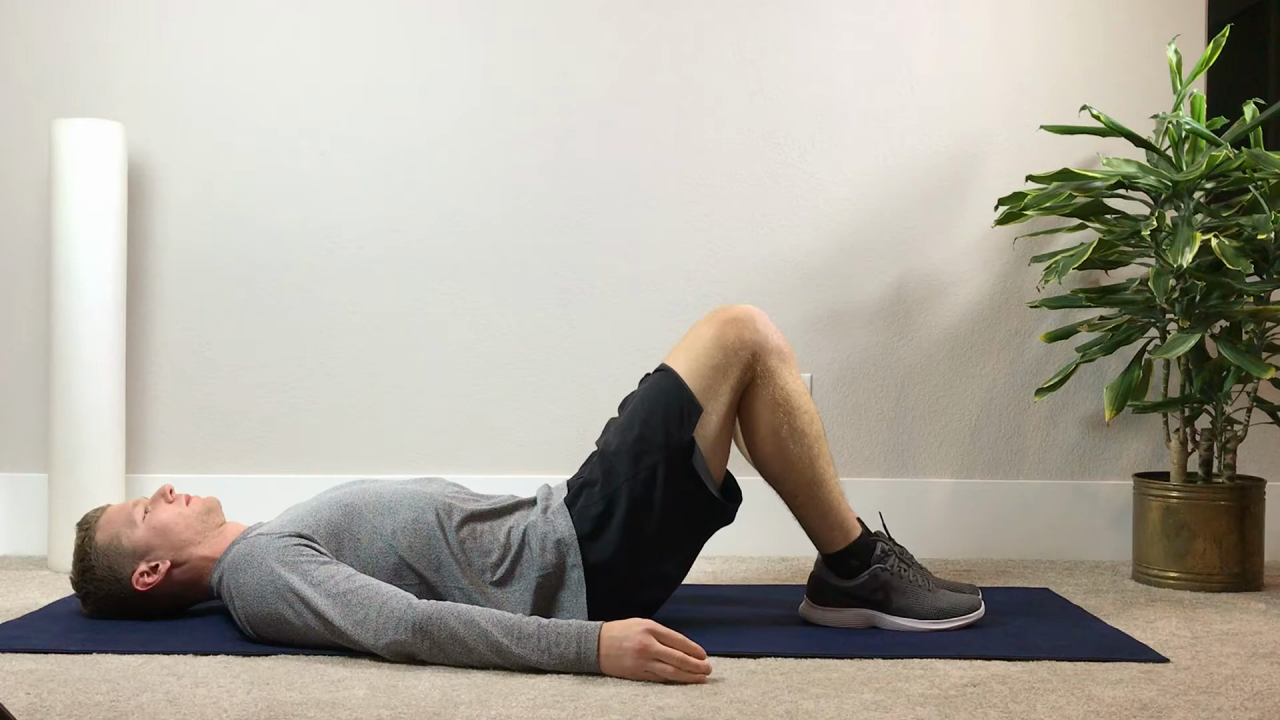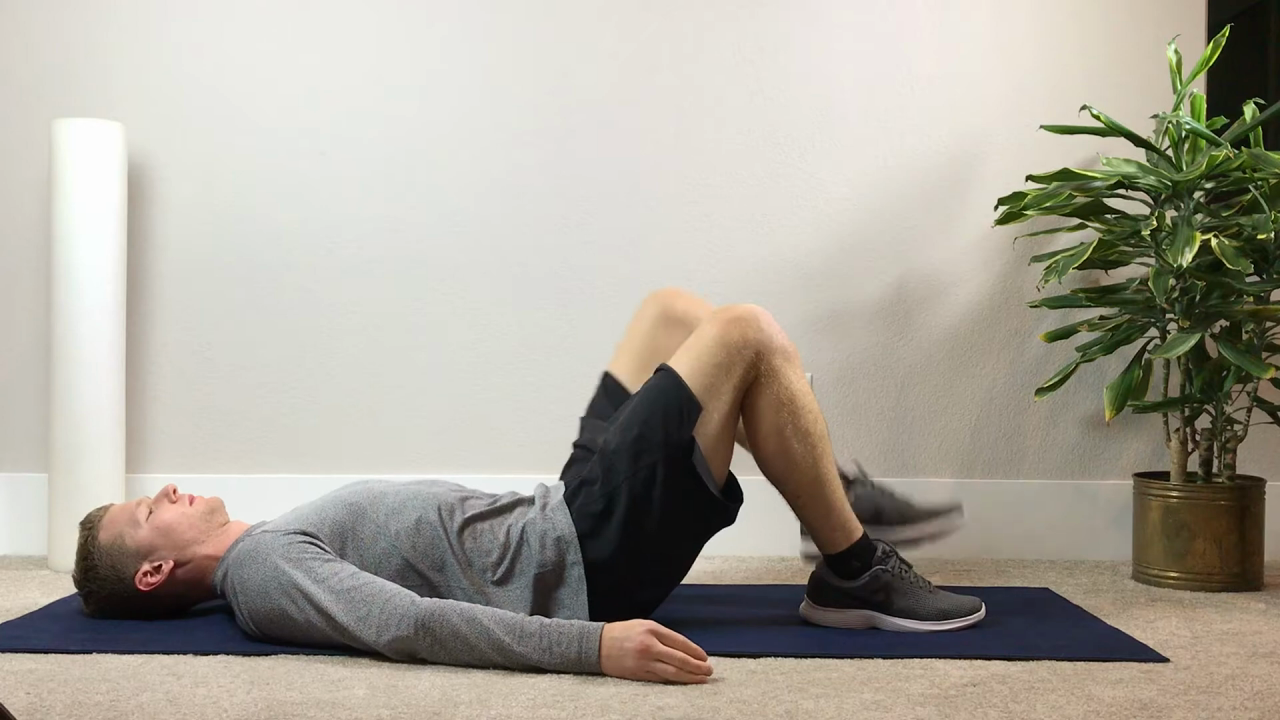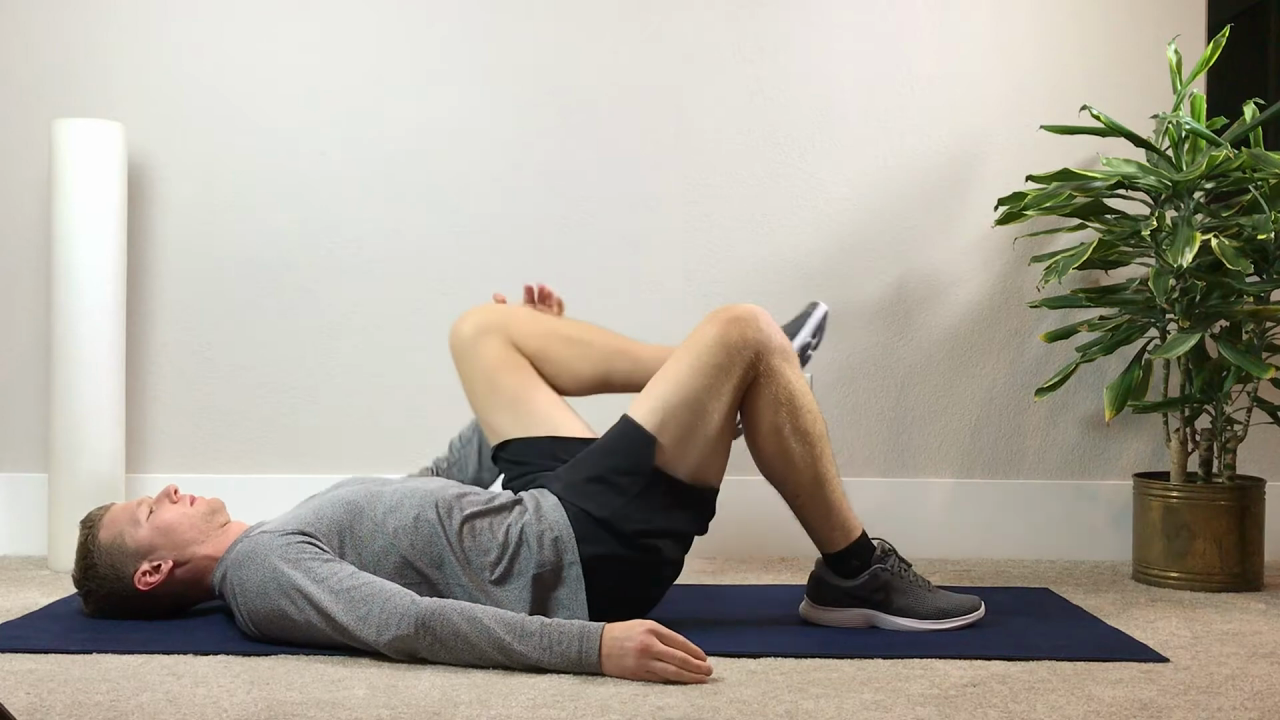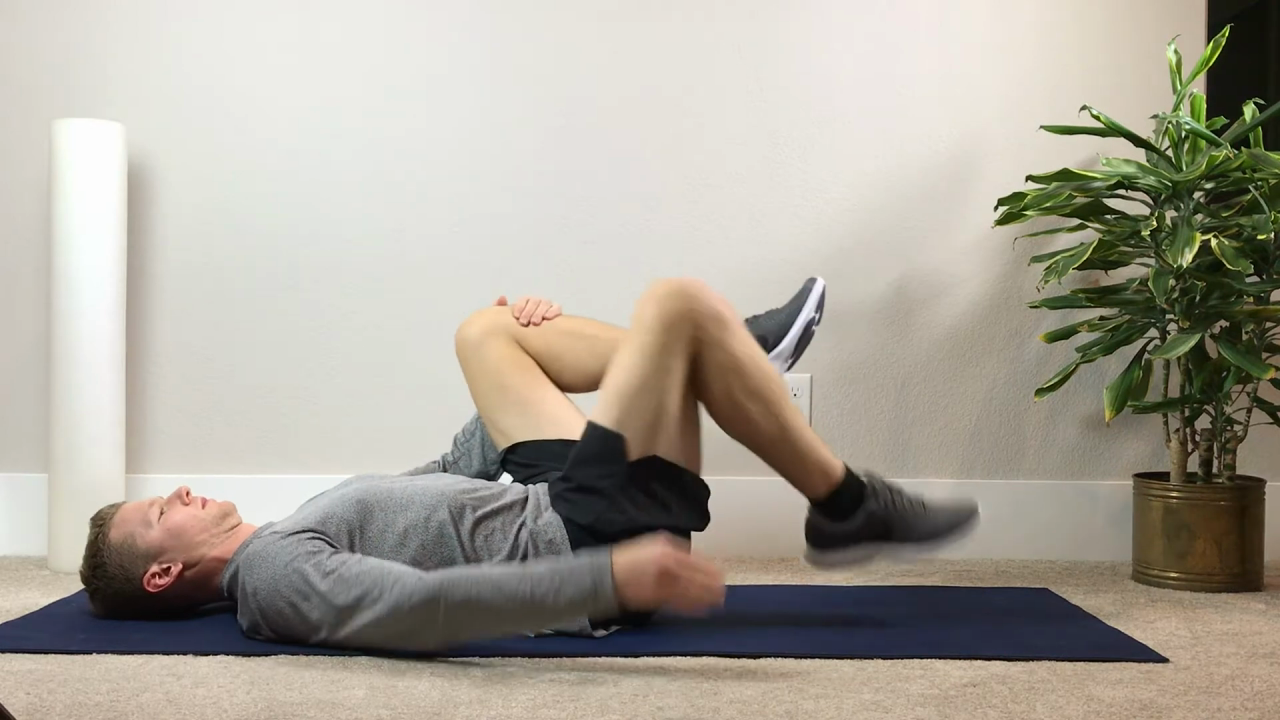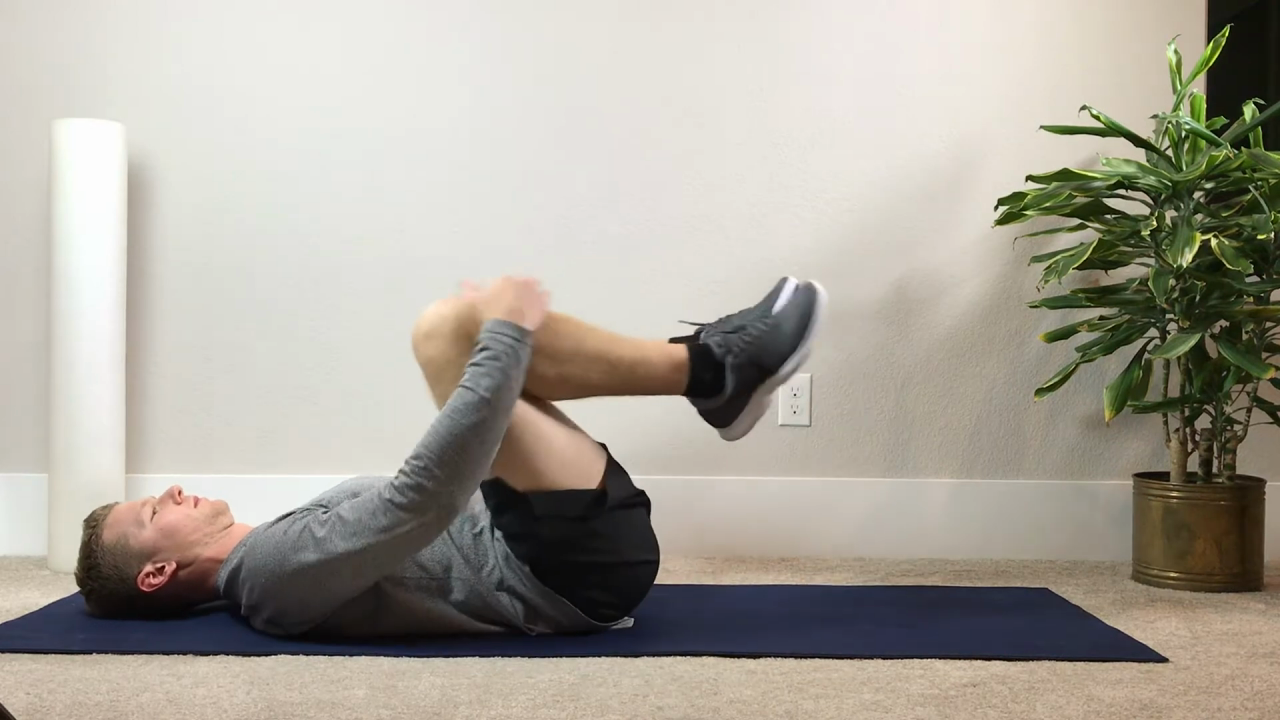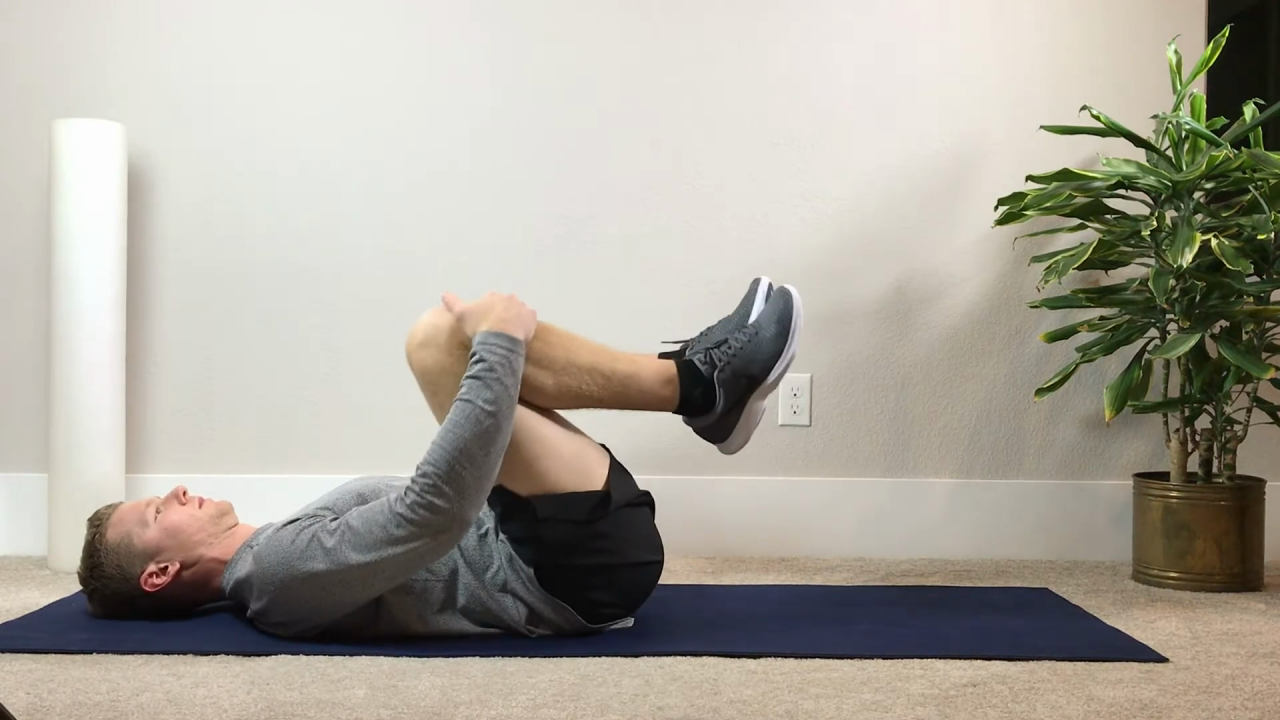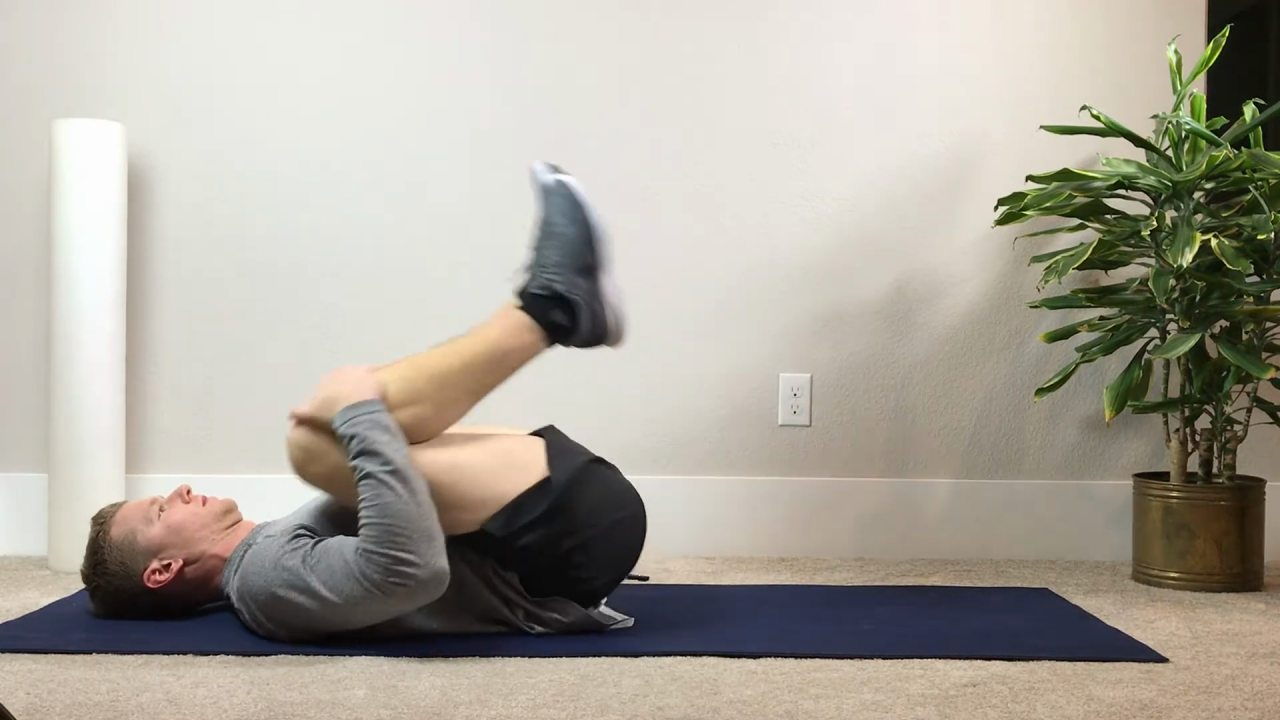
dt=0.5s
person 1, frame 1
left shoulder: (281, 542)
right shoulder: (262, 574)
right elbow: (405, 627)
right wrist: (590, 643)
left hip: (561, 528)
right hip: (587, 559)
left knee: (732, 347)
right knee: (742, 333)
left ankle: (855, 559)
right ankle: (853, 574)
person 1, frame 2
left shoulder: (279, 547)
right shoulder: (264, 572)
right elbow: (407, 626)
right wrist: (593, 642)
left hip: (558, 516)
right hip: (584, 560)
left knee: (676, 314)
right knee: (746, 333)
left ankle: (842, 509)
right ankle: (855, 577)
person 1, frame 3
left shoulder: (291, 534)
right shoulder: (264, 575)
left elbow: (443, 485)
right elbow: (406, 626)
left wrist: (525, 344)
right wrist: (592, 645)
left hip: (549, 513)
right hip: (587, 553)
left knee: (484, 327)
right knee: (742, 331)
left ankle: (736, 389)
right ankle: (853, 575)
person 1, frame 4
left shoulder: (288, 544)
right shoulder: (272, 576)
left elbow: (445, 485)
right elbow: (421, 604)
right wrist: (607, 579)
left hip: (550, 511)
right hip: (585, 540)
left knee: (487, 330)
right knee: (680, 303)
left ankle: (734, 362)
right ankle: (847, 509)
person 1, frame 5
left shoulder: (283, 547)
right shoulder: (275, 573)
left elbow: (438, 482)
right elbow: (422, 497)
right wrist: (504, 340)
left hip: (569, 552)
right hip: (582, 568)
left knee: (466, 328)
right knee: (449, 327)
left ankle: (706, 361)
right ankle: (713, 373)
person 1, frame 6
left shoulder: (287, 548)
right shoulder: (282, 574)
left elbow: (436, 499)
right elbow: (435, 512)
right wrist: (499, 348)
left hip: (564, 554)
right hip: (583, 569)
left knee: (463, 339)
right knee: (442, 337)
left ankle: (691, 378)
right ankle: (695, 385)
person 1, frame 7
left shoulder: (276, 548)
right shoulder: (270, 580)
right elbow: (412, 568)
right wrist: (360, 416)
left ankle: (552, 307)
right ankle: (553, 309)
